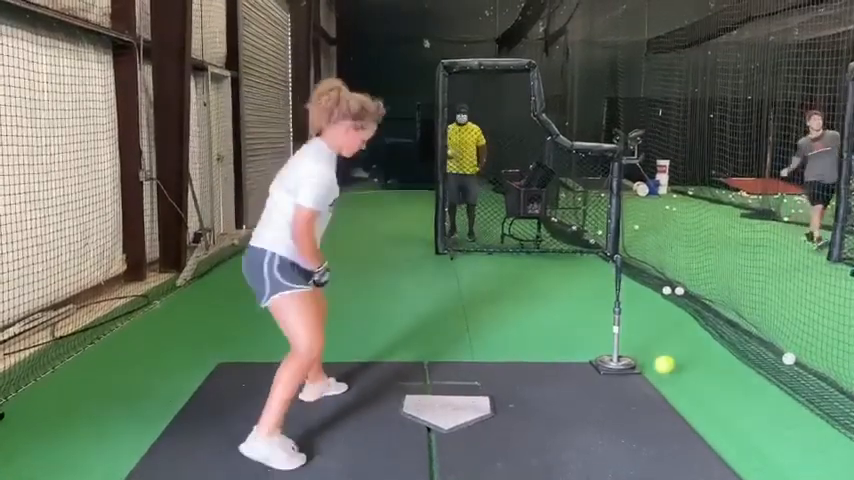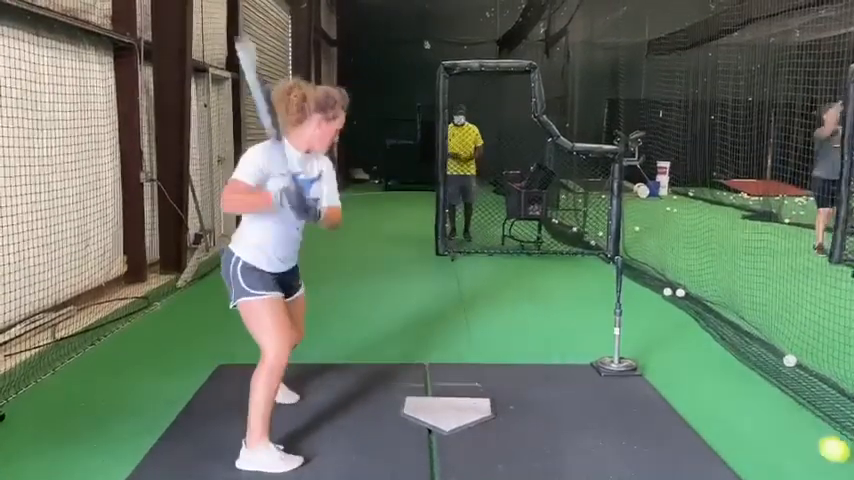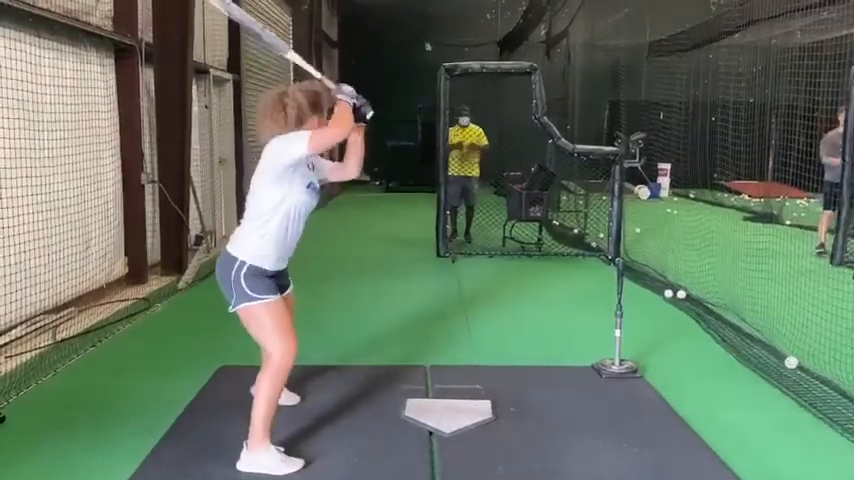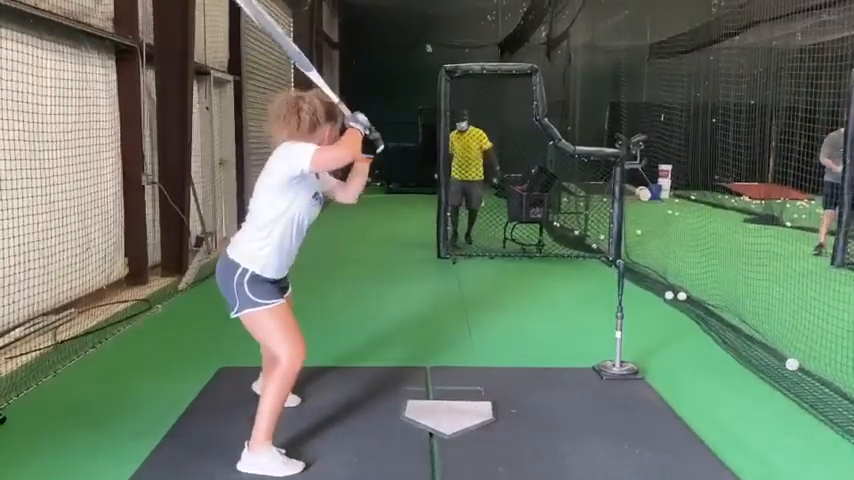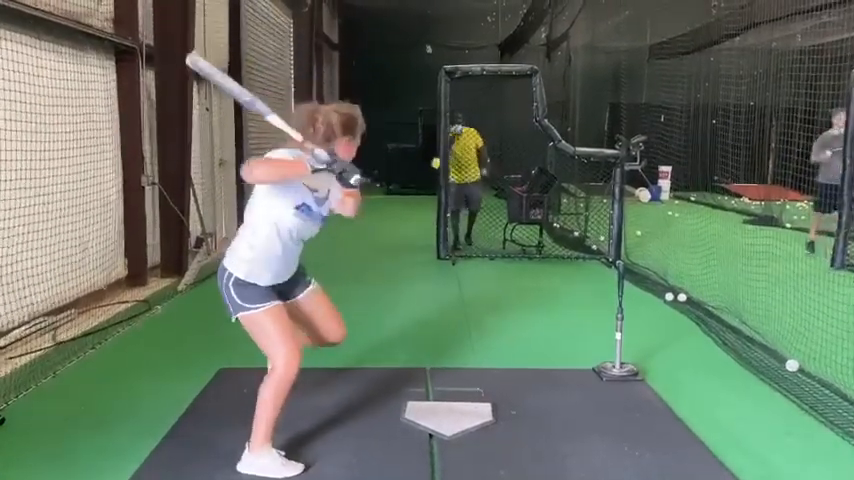
dt=0.5s
person 1, frame 1
left shoulder: (315, 154)
right shoulder: (320, 168)
right elbow: (301, 231)
right wrist: (318, 267)
left hip: (276, 256)
right hip: (273, 261)
left knee: (315, 317)
right knee: (308, 344)
left ankle: (315, 381)
right ankle: (265, 433)
person 1, frame 2
left shoulder: (323, 165)
right shoulder: (263, 154)
left elbow: (334, 217)
right elbow: (230, 201)
left wrist: (319, 212)
right wrist: (280, 201)
left hip: (285, 266)
right hip: (248, 264)
left knee: (294, 336)
right knee: (276, 351)
left ankle: (271, 383)
right ankle: (255, 447)
person 1, frame 3
left shoulder: (307, 160)
right shoulder: (284, 147)
left elbow: (349, 170)
right elbow: (337, 132)
left wrist: (359, 122)
right wrist: (344, 100)
left hip: (271, 265)
right hip: (245, 267)
left knee: (282, 334)
right knee: (282, 351)
left ankle: (266, 385)
right ankle: (256, 450)
person 1, frame 4
left shoulder: (312, 170)
right shoulder: (292, 154)
left elbow: (348, 194)
right elbow: (341, 155)
left wrist: (366, 152)
right wrist: (357, 128)
left hip: (269, 270)
right hip: (245, 273)
left knee: (279, 334)
right knee: (292, 354)
left ankle: (266, 382)
person 1, frame 5
left shoulder: (326, 181)
right shoulder: (286, 160)
left elbow: (349, 209)
right elbow: (250, 171)
left wrist: (352, 186)
right wrist: (310, 163)
left hip: (286, 274)
right hip: (245, 278)
left knee: (334, 334)
right knee: (287, 360)
left ankle: (279, 354)
person 2, frame 1
left shoulder: (834, 136)
right shoulder: (803, 143)
right elbow: (797, 158)
right wrist: (788, 169)
left hip: (830, 181)
right hip: (813, 180)
left knee: (821, 209)
right knee: (817, 207)
left ankle: (810, 233)
right ankle: (817, 238)
person 2, frame 2
left shoulder: (843, 132)
right shoulder: (819, 133)
right elbow: (827, 131)
right wrist: (835, 109)
left hip: (839, 178)
right hip: (822, 178)
left knee: (837, 210)
right knee: (823, 211)
right ankle: (819, 243)
person 2, frame 3
right shoulder: (829, 138)
right elbow: (824, 159)
right wrist: (841, 161)
right hip: (832, 181)
right knee: (828, 213)
right ankle: (821, 243)
person 2, frame 4
right shoulder: (833, 137)
right elbow: (823, 158)
right wrist: (836, 167)
right hip: (832, 180)
right knee: (829, 213)
right ankle: (821, 243)
person 2, frame 5
right shoulder: (823, 138)
right elbow: (813, 159)
right wrist: (821, 156)
left hip: (843, 184)
right hip: (826, 183)
right knee: (820, 214)
right ankle: (811, 240)
person 3, frame 1
left shoulder: (475, 129)
right shoulder: (448, 130)
left elbow: (482, 147)
left wrist: (481, 163)
right wrist: (446, 154)
left hip: (470, 171)
right hip: (453, 171)
left knee: (471, 202)
right knee: (451, 201)
left ankle: (471, 230)
right ankle: (452, 227)
person 3, frame 2
left shoulder: (473, 130)
right shoulder: (447, 130)
left elbow: (480, 148)
left wrist: (473, 156)
right wrist: (451, 155)
left hip: (469, 172)
right hip: (452, 172)
left knee: (468, 203)
right knee: (451, 202)
left ankle: (467, 230)
right ankle: (453, 229)
person 3, frame 3
left shoulder: (478, 130)
right shoulder: (451, 131)
left elbow: (486, 147)
left wrist: (476, 146)
right wrist: (453, 146)
left hip: (471, 173)
right hip: (454, 173)
left knee: (470, 204)
right knee: (453, 204)
left ankle: (467, 231)
right ankle: (454, 230)
person 3, frame 4
left shoulder: (479, 134)
right shoulder: (452, 136)
left elbow: (489, 152)
left wrist: (496, 170)
left hip: (475, 178)
right hip: (457, 177)
left knee: (473, 208)
right knee: (454, 206)
left ankle: (468, 233)
right ankle: (454, 234)
person 3, frame 5
left shoulder: (472, 133)
left elbow: (482, 149)
left wrist: (484, 165)
left hip: (473, 178)
right hip: (455, 180)
left knee: (474, 209)
right knee: (455, 210)
left ankle: (468, 234)
right ankle: (456, 239)
